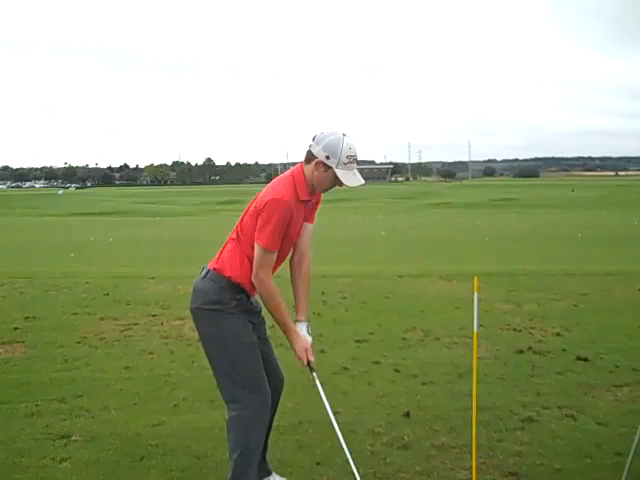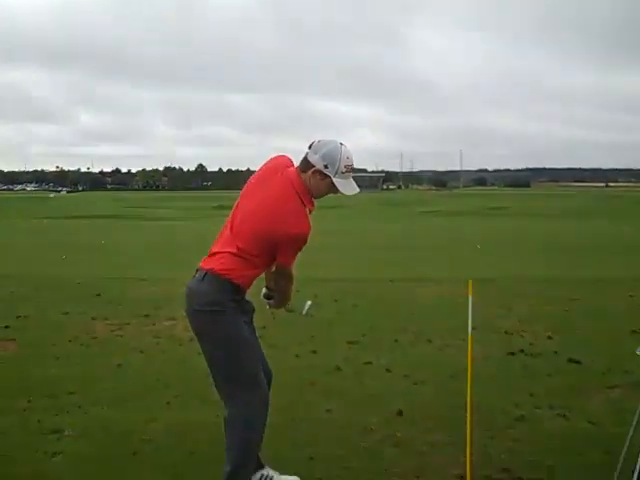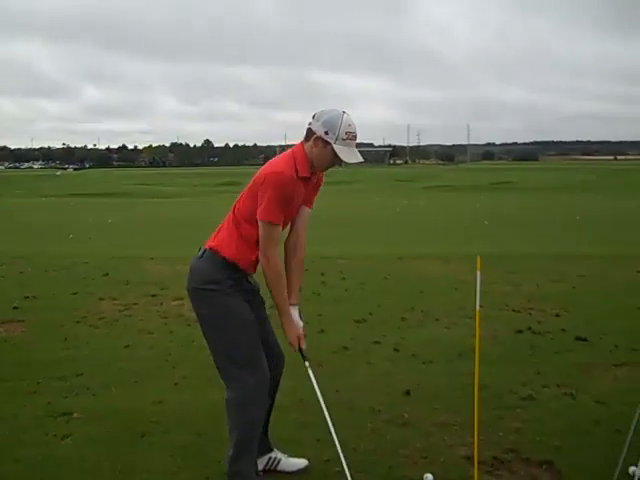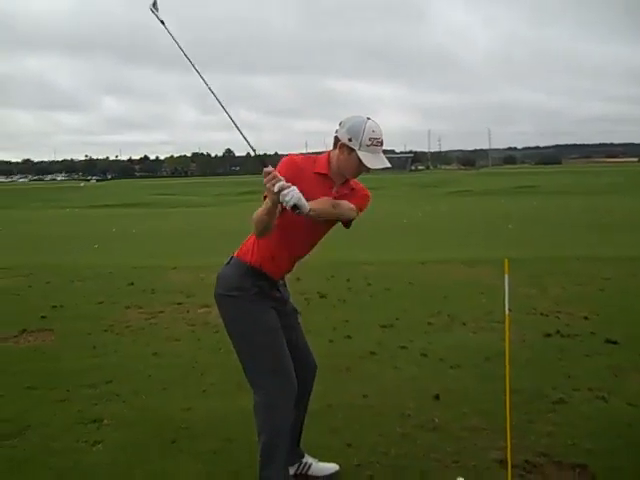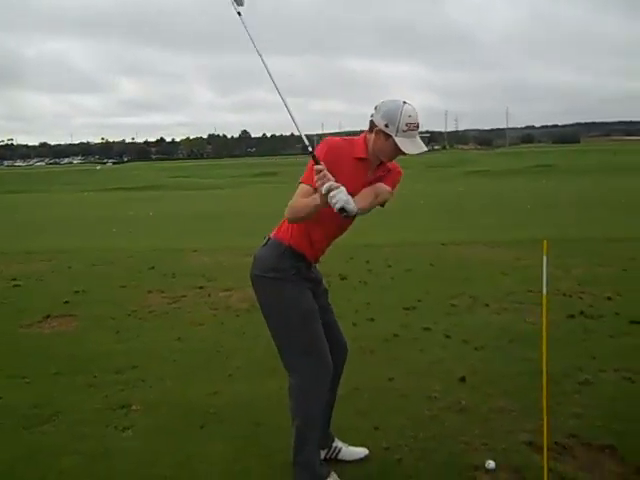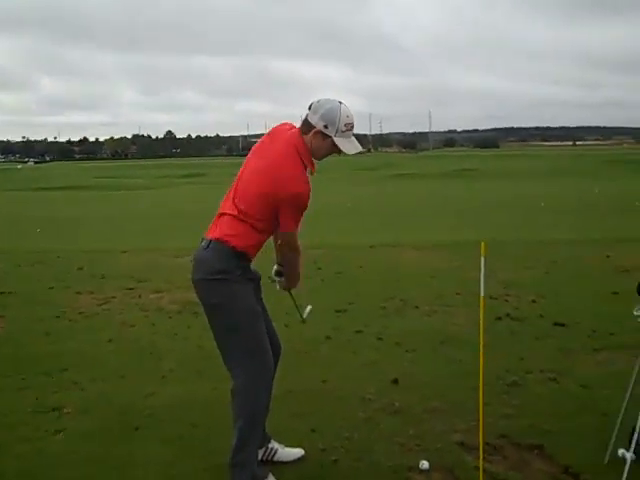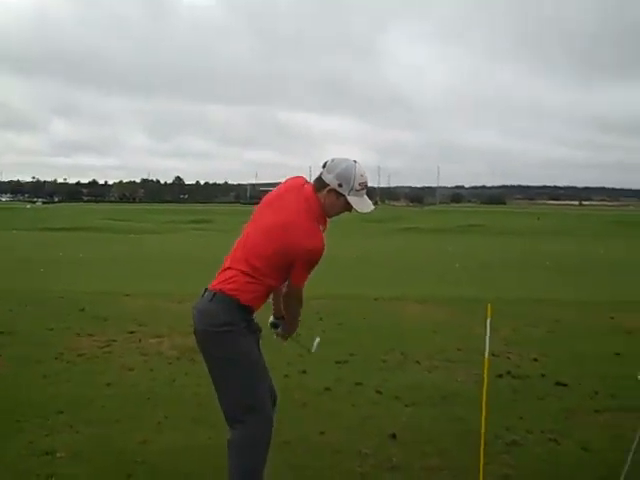
dt=0.4s
person 1, frame 1
left shoulder: (310, 193)
right shoulder: (280, 202)
left elbow: (301, 258)
right elbow: (262, 278)
left wrist: (302, 323)
right wrist: (292, 334)
left hip: (239, 296)
right hip: (219, 298)
left knee: (271, 383)
right knee: (251, 397)
person 1, frame 2
left shoulder: (279, 165)
right shoulder: (296, 222)
right elbow: (283, 274)
left wrist: (271, 273)
right wrist: (282, 297)
left hip: (220, 290)
right hip: (216, 298)
left knee: (258, 381)
right knee: (249, 395)
person 1, frame 3
left shoulder: (314, 177)
right shoulder: (279, 175)
left elbow: (298, 238)
right elbow: (266, 251)
left wrist: (295, 307)
right wrist: (289, 316)
left hip: (240, 277)
right hip: (215, 276)
left knee: (272, 364)
right knee: (249, 377)
person 1, frame 4
left shoulder: (357, 196)
right shoulder: (295, 165)
left elbow: (329, 209)
right elbow: (260, 229)
left wrist: (300, 202)
right wrist: (275, 200)
left hip: (273, 284)
right hip: (242, 283)
left knee: (303, 370)
right knee: (276, 383)
person 1, frame 5
left shoulder: (391, 173)
right shoulder: (334, 150)
left elbow: (368, 201)
right elbow: (293, 213)
left wrist: (346, 199)
right wrist: (321, 197)
left hip: (305, 266)
right hip: (280, 265)
left knee: (334, 353)
right knee: (312, 365)
left ankle: (320, 441)
person 1, frame 6
left shoulder: (281, 133)
right shoulder: (297, 184)
right elbow: (288, 245)
left wrist: (284, 268)
right wrist: (292, 278)
left hip: (221, 259)
right hip: (223, 267)
left knee: (267, 351)
right knee: (254, 369)
left ankle: (256, 443)
person 1, frame 7
left shoulder: (294, 186)
right shoulder: (311, 239)
right elbow: (293, 295)
left wrist: (280, 307)
right wrist: (291, 323)
left hip: (225, 310)
right hip: (224, 319)
left knee: (263, 403)
right knee: (254, 420)
